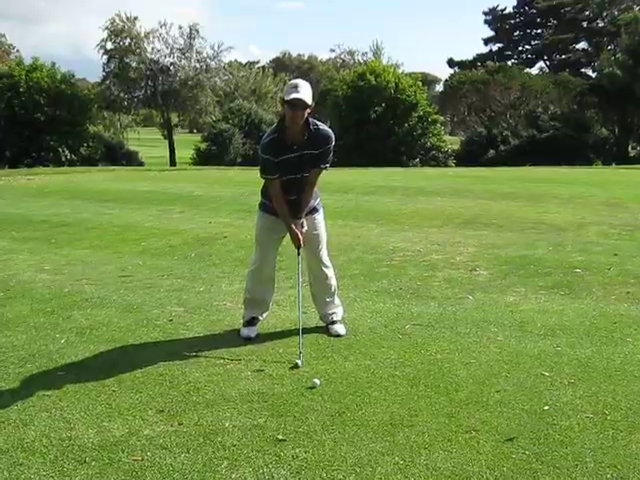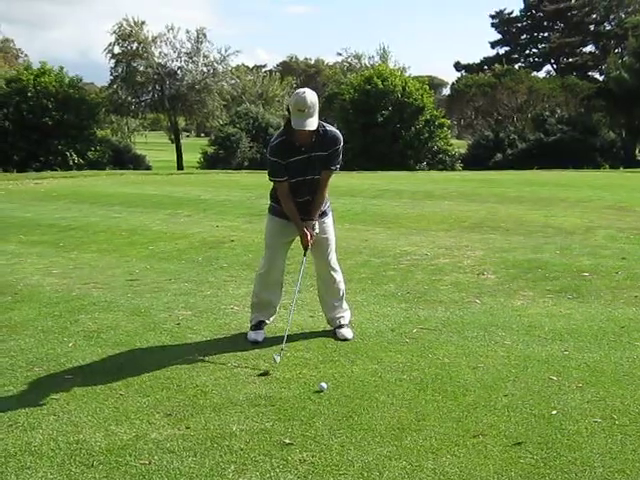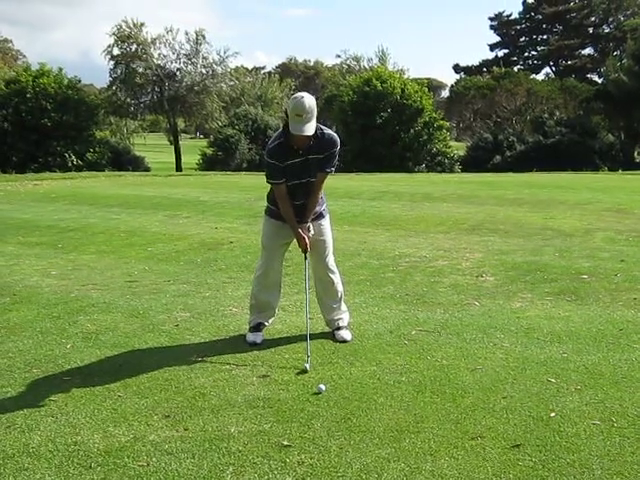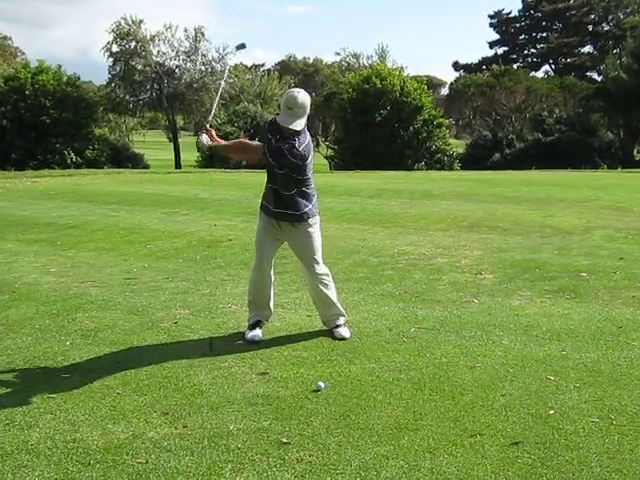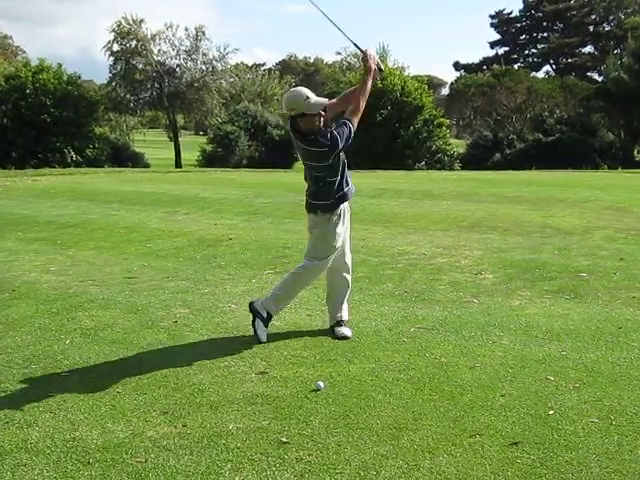
dt=1s
person 1, frame 1
left shoulder: (324, 136)
right shoulder: (270, 142)
left elbow: (311, 182)
right elbow: (274, 190)
left wrist: (301, 218)
right wrist: (290, 225)
left hip: (309, 207)
right hip: (273, 210)
left knee: (320, 262)
right knee: (262, 263)
left ankle: (332, 315)
right ankle: (252, 316)
person 1, frame 2
left shoulder: (332, 138)
right shoulder: (278, 146)
left elbow: (323, 184)
right elbow: (283, 192)
left wrist: (312, 222)
right wrist: (299, 227)
left hip: (319, 213)
right hip: (283, 214)
left knee: (329, 266)
right knee: (271, 267)
left ankle: (339, 319)
right ankle: (259, 320)
person 1, frame 3
left shoulder: (329, 141)
right shoulder: (275, 148)
left elbow: (318, 186)
right elbow: (281, 195)
left wrist: (307, 224)
right wrist: (297, 231)
left hip: (316, 214)
right hip: (279, 216)
left knee: (326, 267)
right knee: (268, 268)
left ankle: (338, 320)
right ankle: (258, 321)
person 1, frame 4
left shoulder: (296, 146)
right shoulder: (275, 127)
left elbow: (253, 153)
right elbow: (251, 155)
left wrist: (217, 145)
right wrist: (219, 143)
left hip: (300, 217)
right hip: (270, 213)
left knee: (315, 270)
right knee: (261, 266)
left ankle: (335, 319)
right ankle: (257, 319)
person 1, frame 5
left shoulder: (302, 124)
right shoulder: (324, 142)
left elbow: (341, 102)
right elbow: (354, 112)
left wrist: (366, 77)
right wrist: (369, 75)
left hip: (332, 202)
right hip: (327, 207)
left knee: (342, 262)
right knee: (315, 263)
left ankle: (338, 319)
right ankle: (265, 307)
